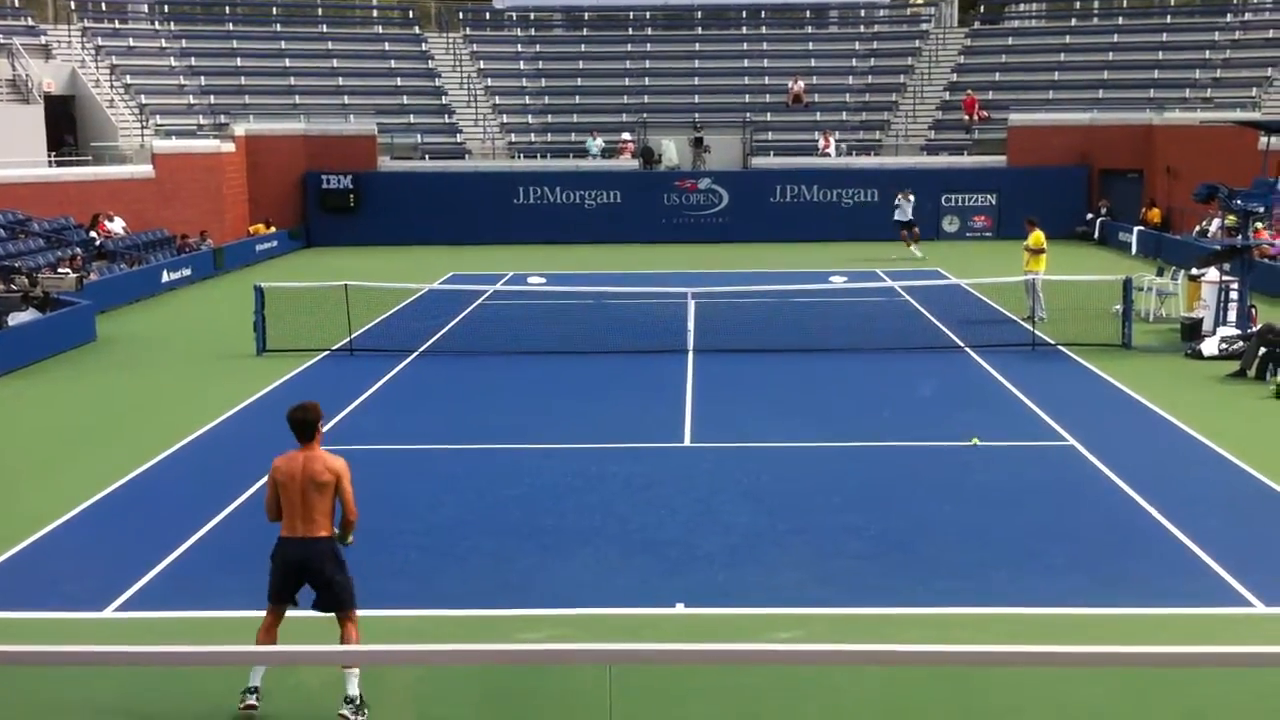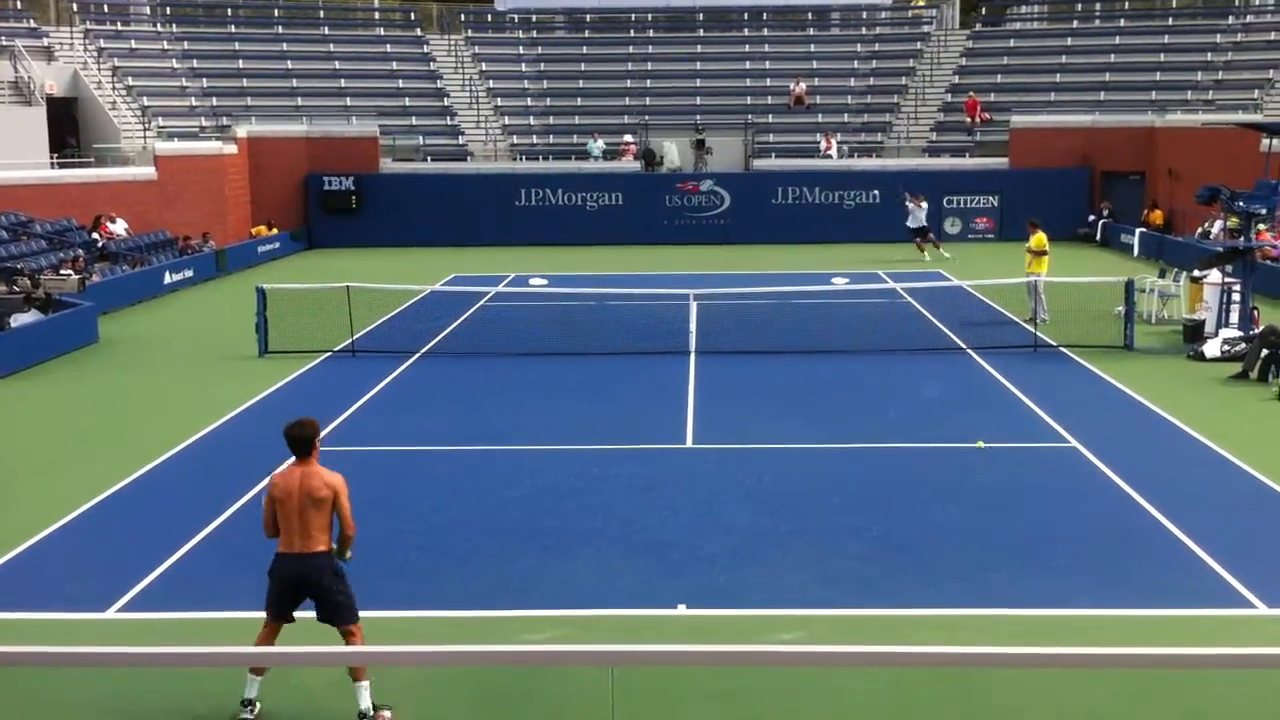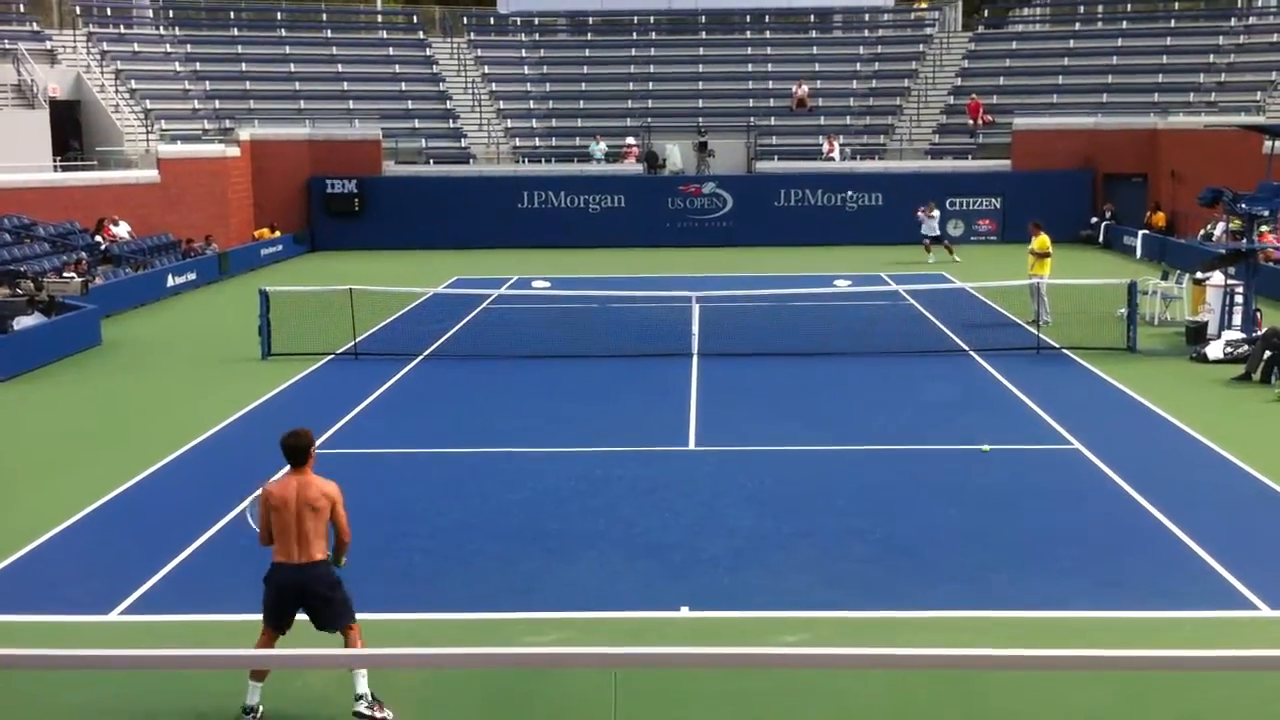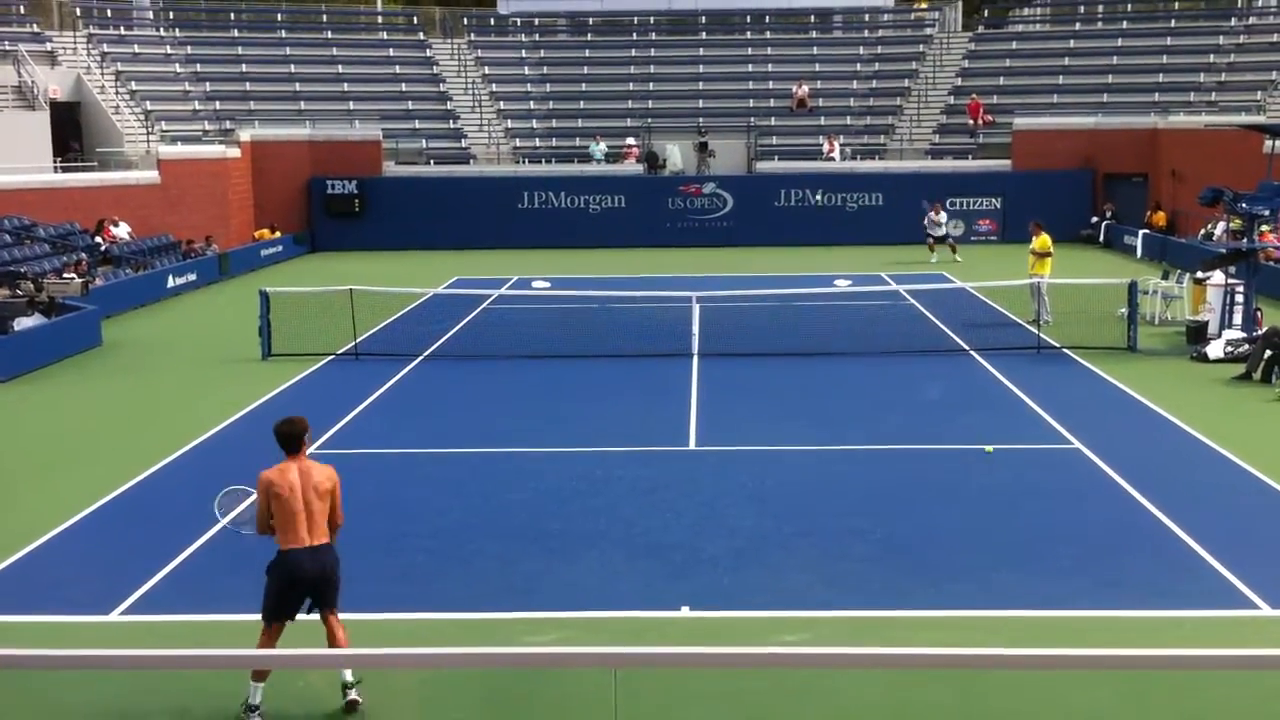
dt=0.1s
person 1, frame 1
left shoulder: (277, 466)
right shoulder: (335, 465)
left elbow: (273, 514)
right elbow: (350, 515)
right wrist: (344, 536)
left hip: (286, 549)
right hip: (321, 551)
left knee: (272, 617)
right knee: (348, 621)
left ankle: (252, 691)
person 1, frame 2
left shoulder: (275, 482)
right shoulder: (333, 481)
left elbow: (270, 531)
right elbow: (348, 531)
right wrist: (342, 552)
left hip: (286, 565)
right hip: (321, 565)
left knee: (269, 629)
right knee: (352, 634)
person 1, frame 3
left shoulder: (269, 491)
right shoulder: (329, 490)
left elbow: (266, 540)
right elbow: (345, 537)
right wrist: (337, 558)
left hip: (283, 575)
right hip: (319, 573)
left knee: (268, 636)
right knee: (352, 633)
person 1, frame 4
left shoulder: (268, 478)
right shoulder: (328, 474)
left elbow: (262, 528)
left hip: (287, 562)
right hip: (323, 556)
left knee: (270, 633)
right knee: (331, 617)
right ankle: (348, 688)
